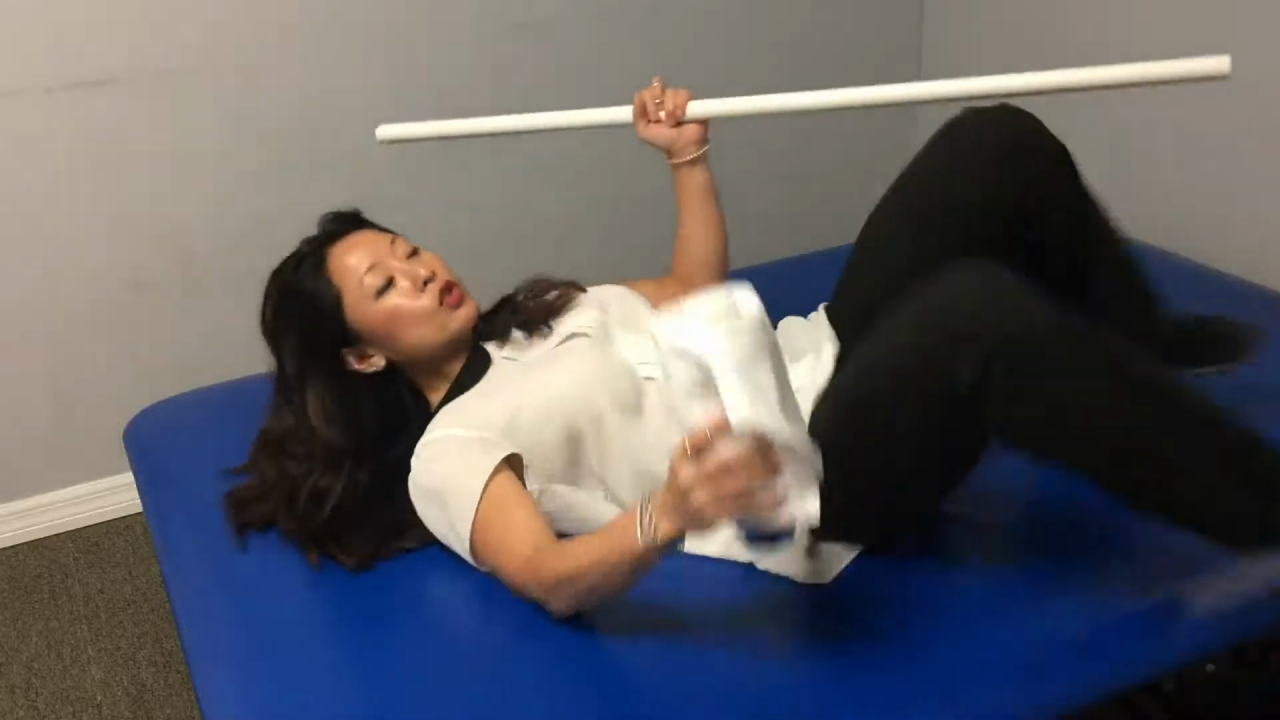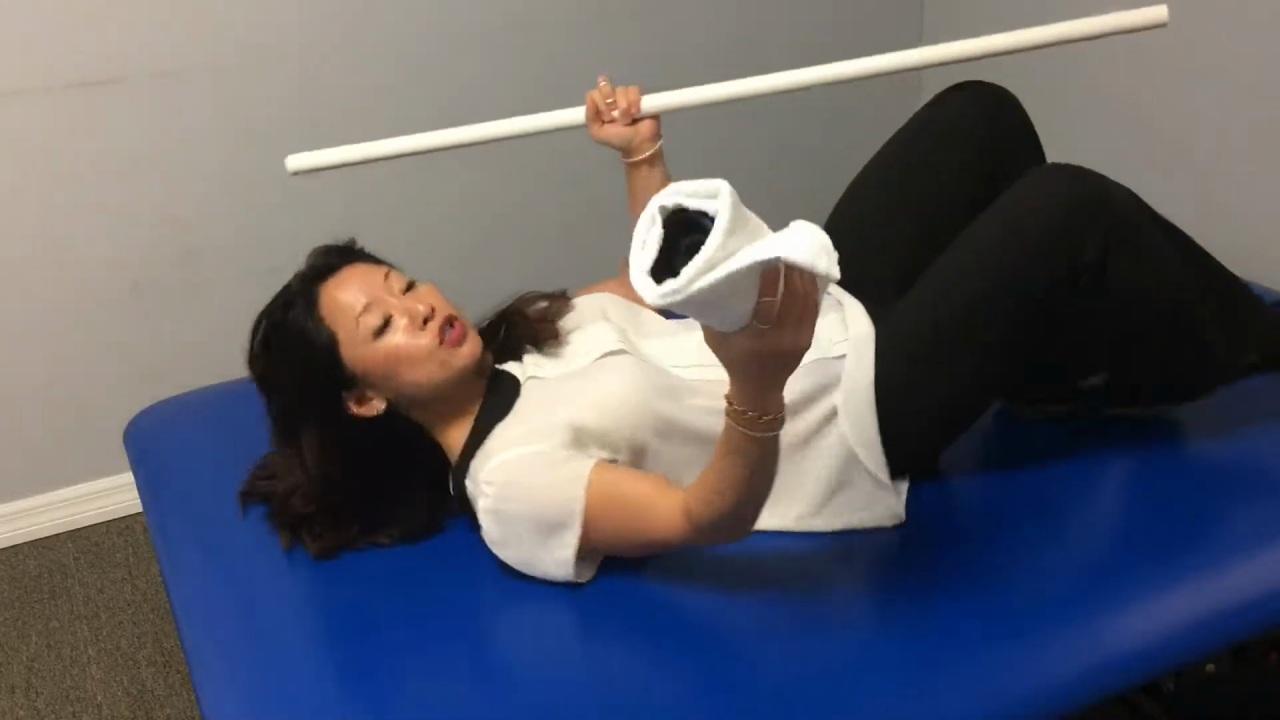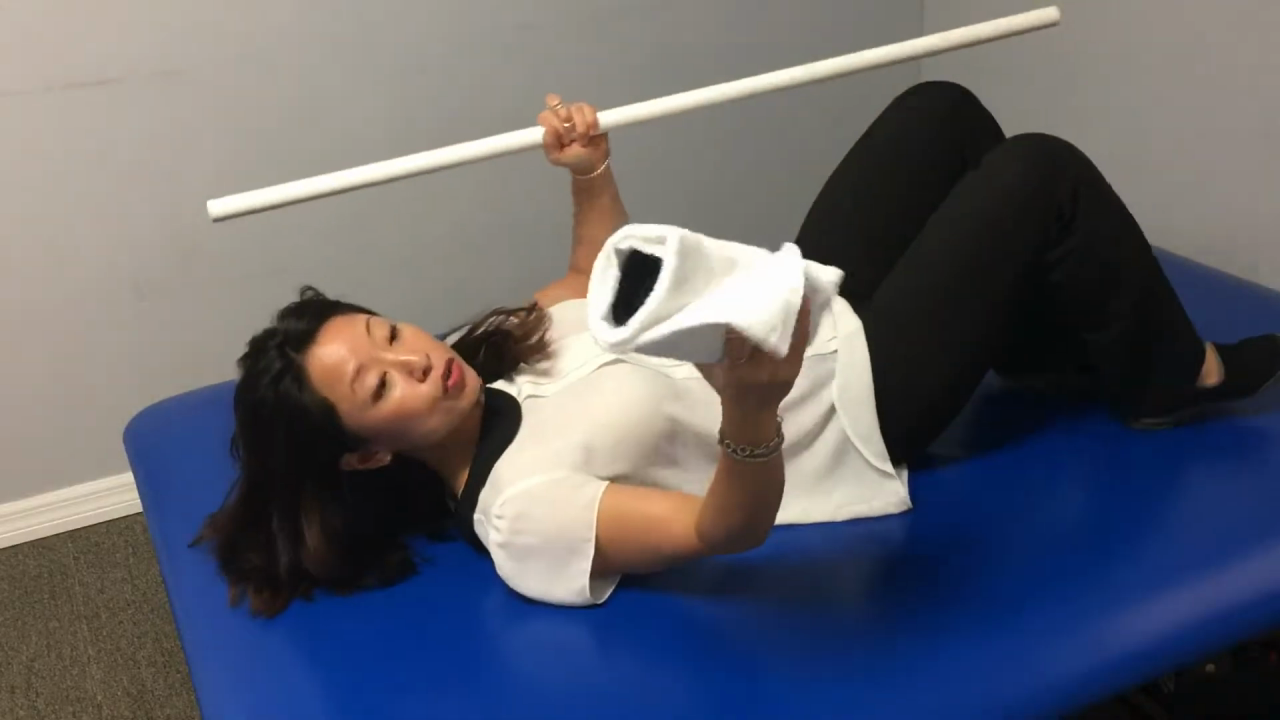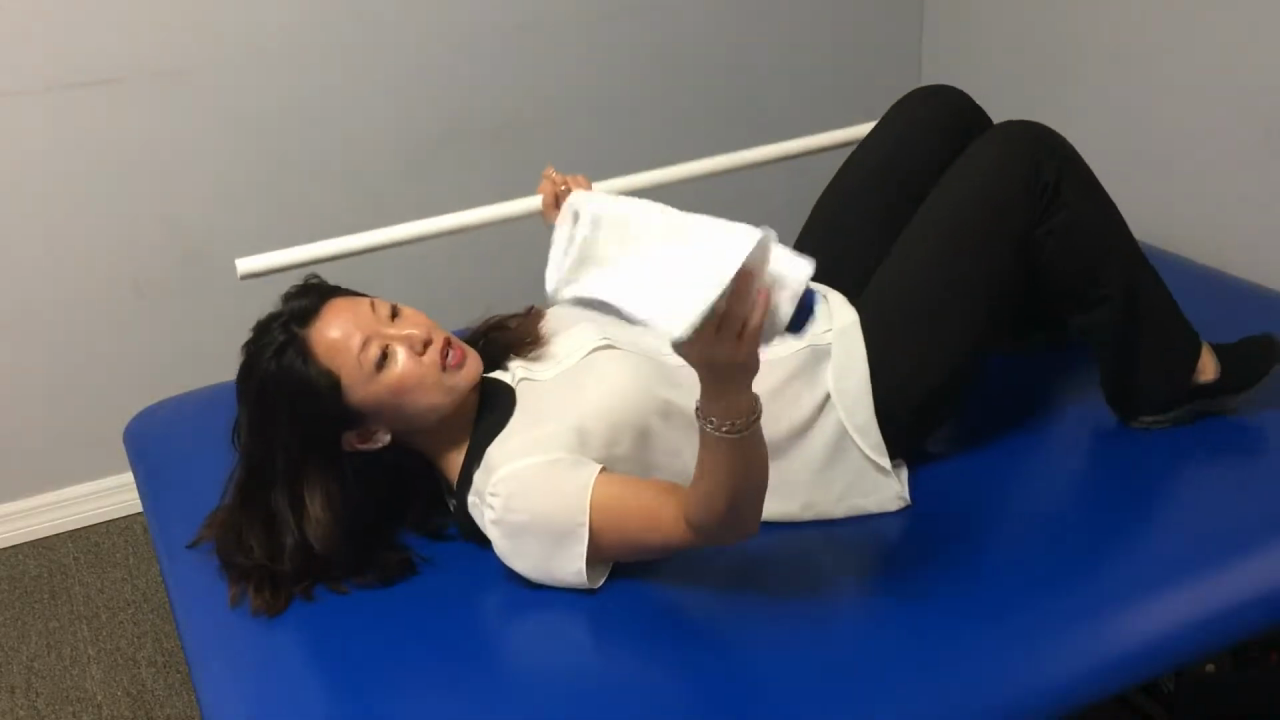
dt=0.5s
person 1, frame 1
left shoulder: (539, 313)
right shoulder: (448, 450)
left elbow: (697, 287)
right elbow: (547, 575)
left wrist: (687, 158)
right wrist: (670, 513)
left hip: (833, 350)
right hip: (826, 483)
left knee: (998, 143)
right knee: (976, 313)
left ankle: (1140, 342)
person 1, frame 2
left shoulder: (501, 337)
right shoulder: (511, 484)
left elbow: (646, 289)
right elbow: (709, 516)
left wrist: (643, 156)
right wrist: (759, 385)
left hip: (830, 324)
right hip: (862, 412)
left knee: (981, 114)
right knee: (1068, 207)
left ankle: (1062, 371)
person 1, frame 3
left shoulder: (484, 354)
right shoulder: (519, 516)
left elbow: (595, 282)
right elbow: (728, 529)
left wrist: (591, 172)
right wrist: (751, 411)
left hip: (807, 320)
right hip: (859, 404)
left knee: (942, 112)
right knee: (1042, 173)
left ankle: (1052, 343)
right ankle: (1167, 376)
person 1, frame 4
left shoulder: (484, 364)
right shoulder: (512, 495)
right elbow: (718, 518)
right wrist: (728, 386)
left hip: (811, 322)
right hip: (860, 390)
left knee: (941, 113)
right knee: (1027, 158)
left ankle: (1038, 302)
right ankle: (1163, 373)
